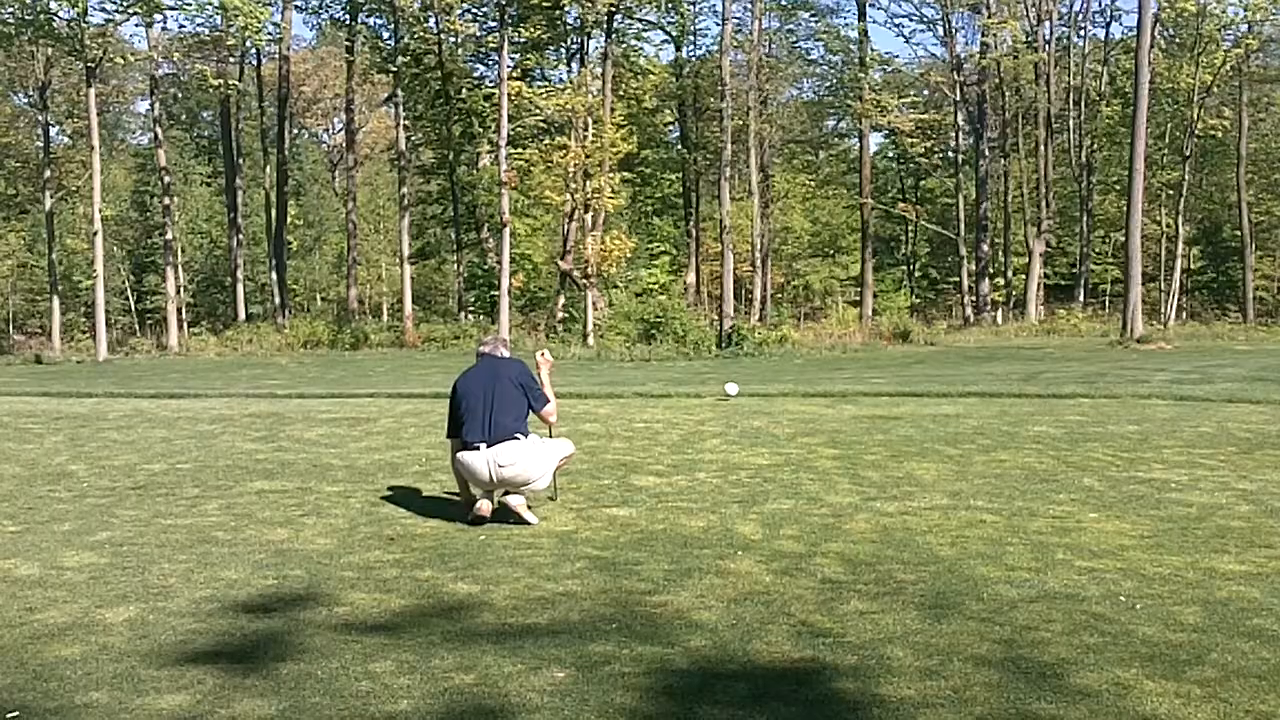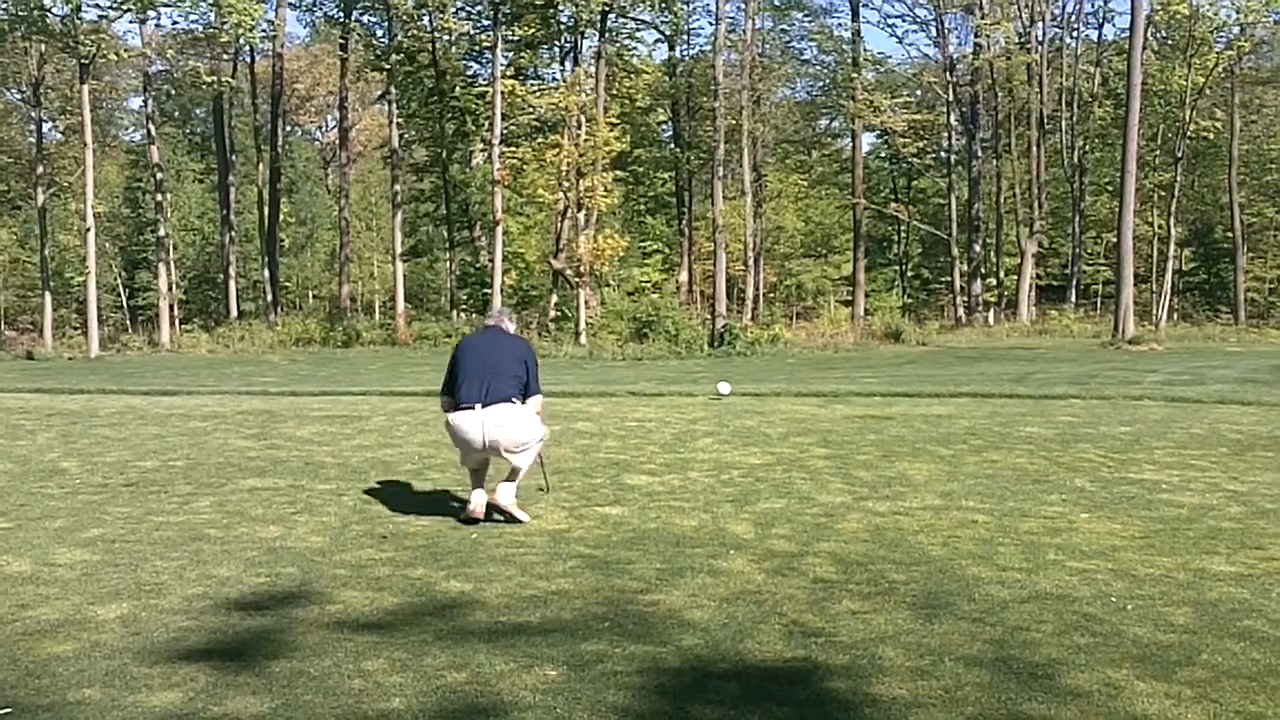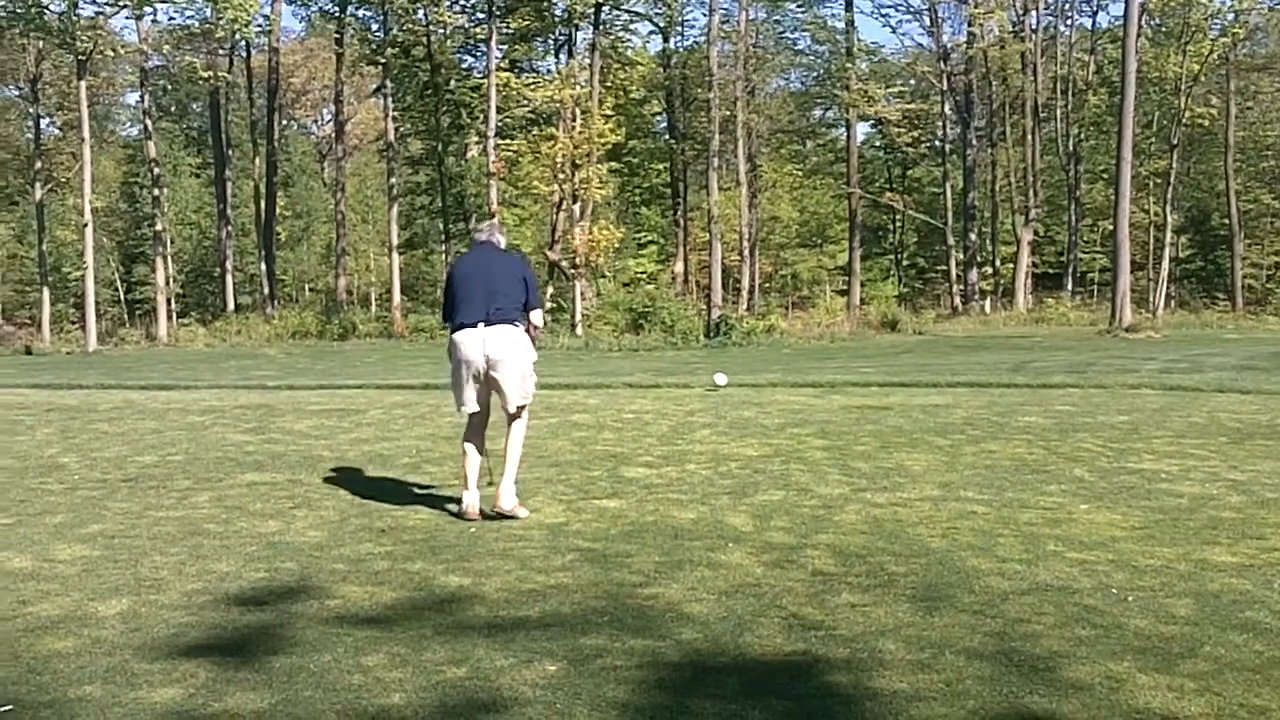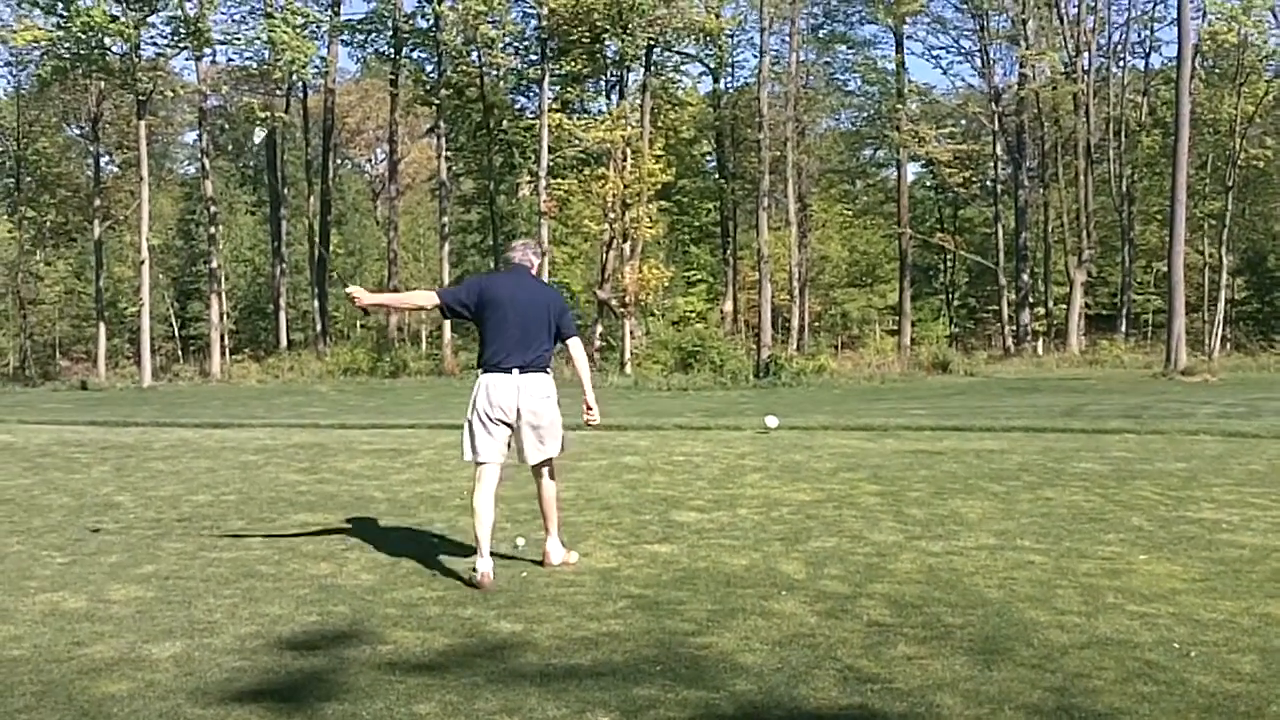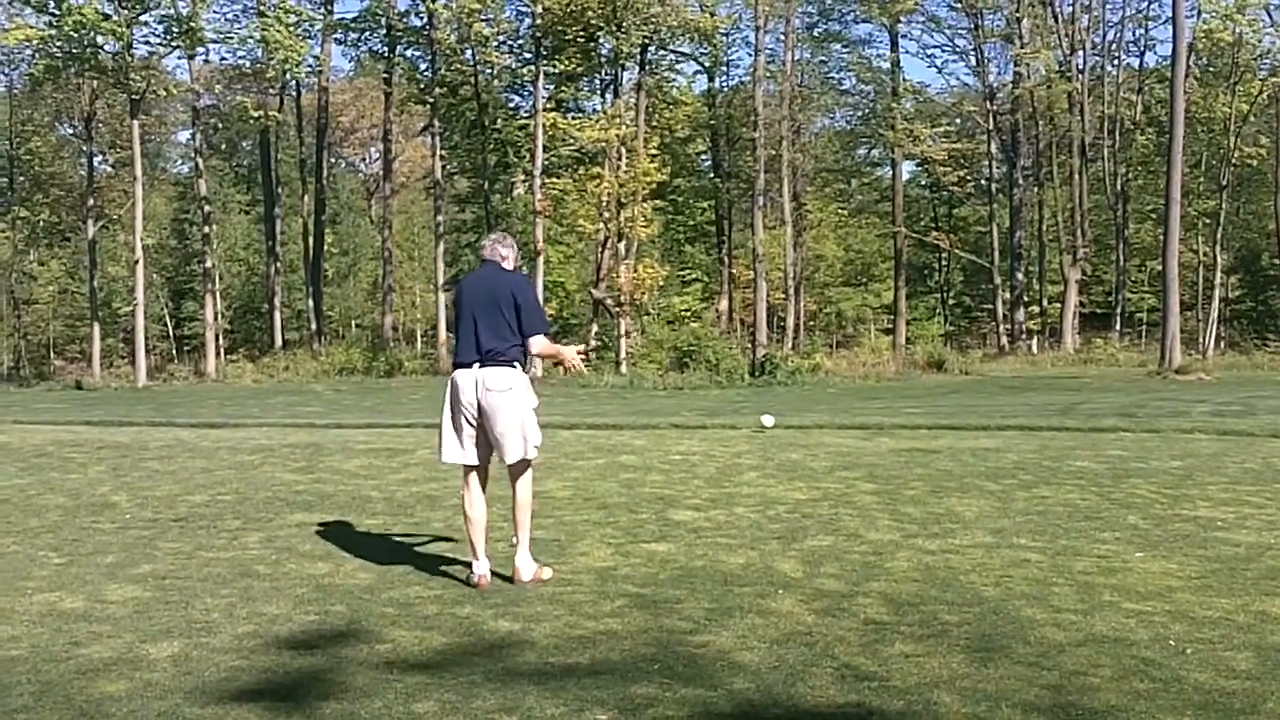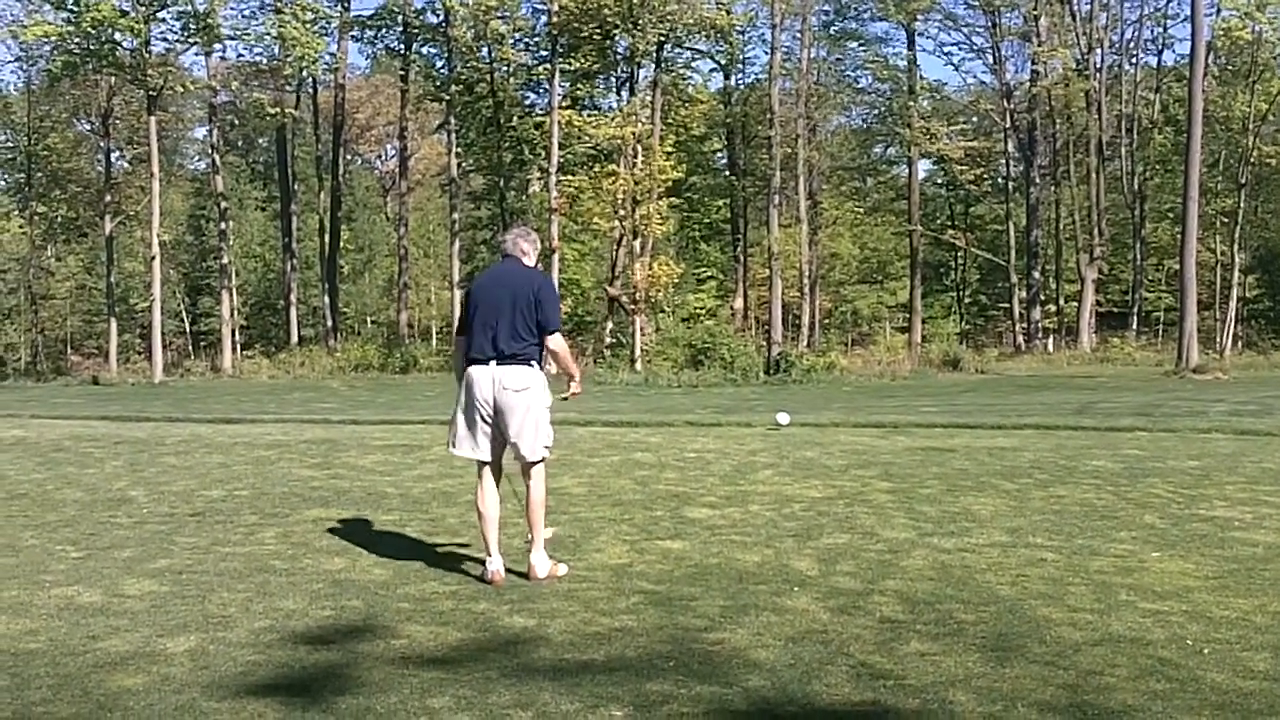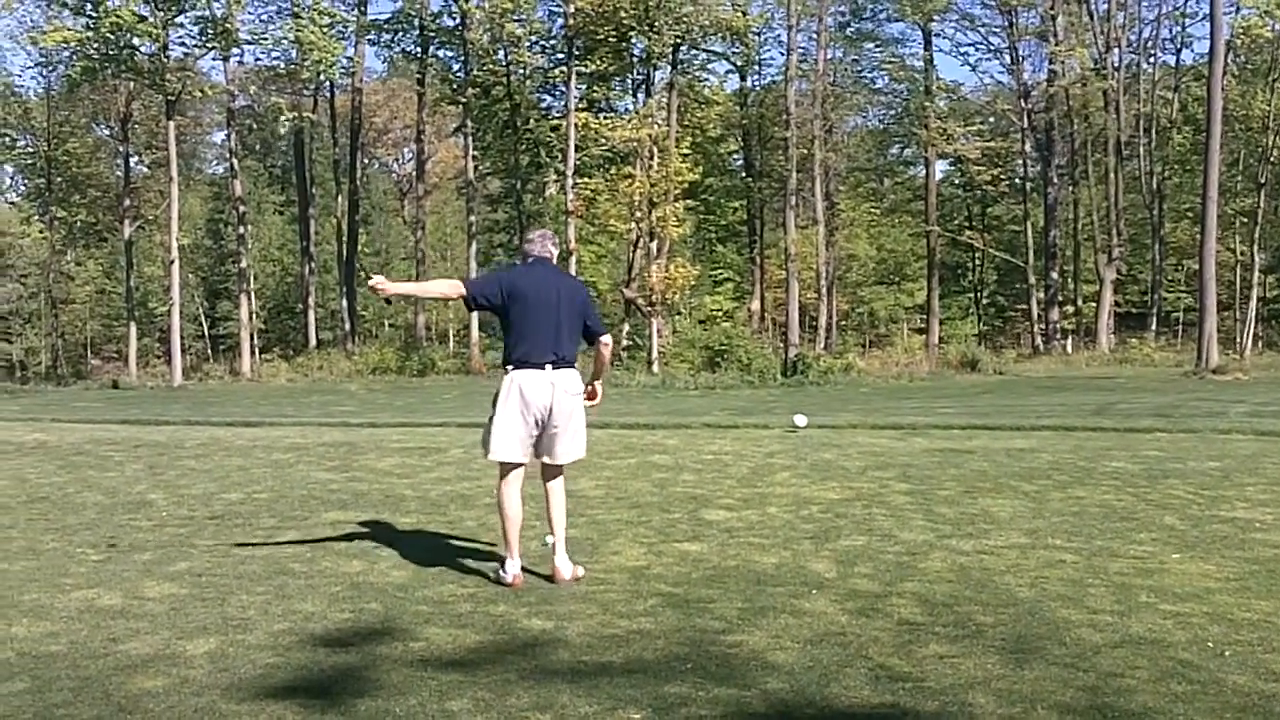
dt=0.7s
person 1, frame 1
left shoulder: (462, 380)
right shoulder: (516, 367)
left elbow: (456, 447)
right elbow: (550, 417)
left wrist: (465, 494)
right wrist: (544, 373)
left hip: (474, 467)
right hip: (514, 460)
right knee: (566, 447)
left ankle: (484, 499)
right ankle: (516, 494)
person 1, frame 2
left shoulder: (464, 344)
right shoulder: (521, 345)
left elbow: (446, 404)
right elbow: (534, 407)
left hip: (464, 424)
right hip: (505, 420)
left knee: (476, 449)
right knee: (539, 432)
left ankle: (476, 499)
right ankle: (505, 494)
person 1, frame 3
left shoulder: (458, 266)
right shoulder: (518, 263)
left elbow: (450, 321)
right elbow: (536, 321)
right wrist: (526, 347)
left hip: (466, 341)
right hip: (507, 339)
left knee: (476, 420)
right knee: (517, 416)
left ankle: (470, 498)
right ankle: (506, 494)
person 1, frame 4
left shoulder: (485, 285)
right shoulder: (552, 296)
left elbow: (429, 299)
right elbow: (575, 346)
left wrist: (373, 298)
right wrist: (588, 393)
left hip: (495, 387)
right hip: (537, 387)
left knee: (485, 479)
right knee: (544, 471)
left ankle: (483, 563)
right ankle: (553, 548)
person 1, frame 5
left shoulder: (464, 287)
right shoulder: (518, 284)
right elbow: (535, 345)
left wrist: (557, 353)
right wrist: (563, 353)
left hip: (464, 381)
right hip: (505, 381)
left knee: (473, 478)
right knee: (520, 473)
left ankle: (479, 566)
right ankle: (523, 562)
person 1, frame 6
left shoulder: (481, 282)
right shoulder: (538, 281)
left elbow: (461, 343)
right elbow: (553, 342)
left wrist: (463, 384)
right wrist: (574, 376)
left hip: (479, 377)
right hip: (520, 378)
left knee: (486, 474)
right knee: (533, 471)
left ankle: (493, 562)
right ankle: (538, 559)
person 1, frame 7
left shoulder: (511, 279)
right shoulder: (576, 288)
left elbow: (453, 289)
right elbow: (604, 342)
left wrist: (395, 287)
right wrist: (596, 381)
left hip: (523, 383)
right hip: (565, 384)
left knee: (511, 477)
right knee: (554, 474)
left ankle: (512, 565)
right ankle: (562, 560)
